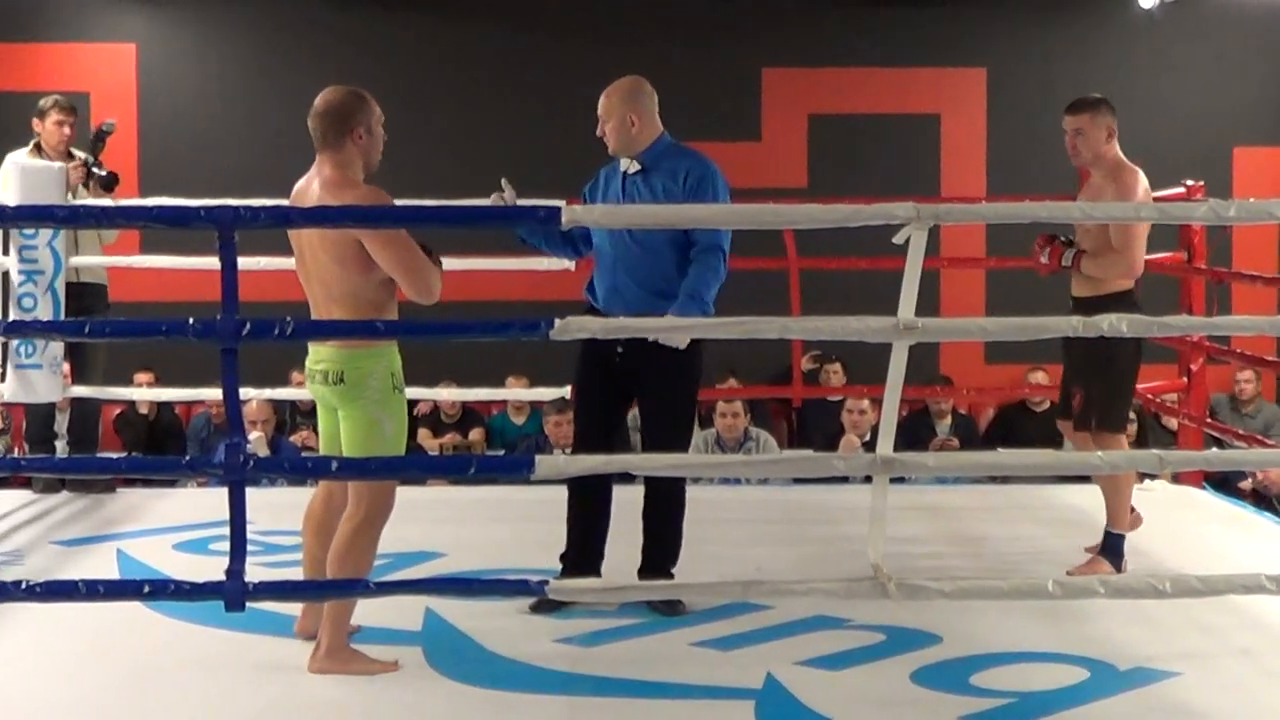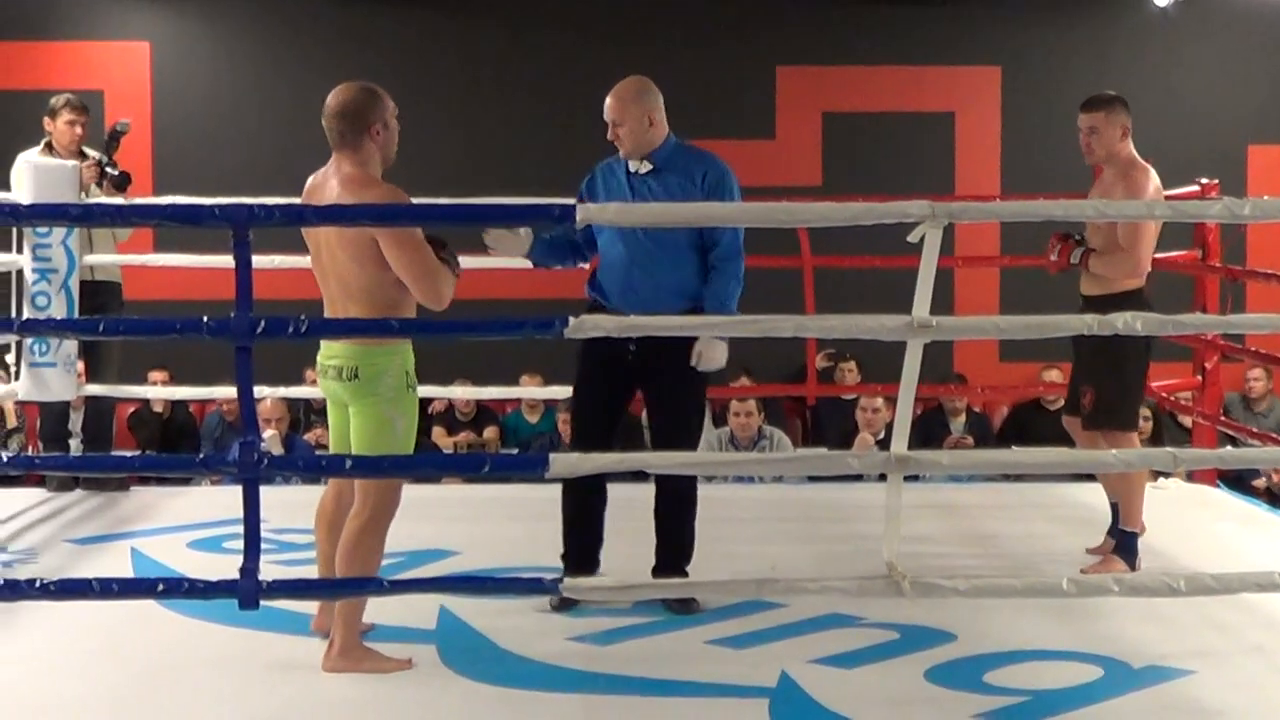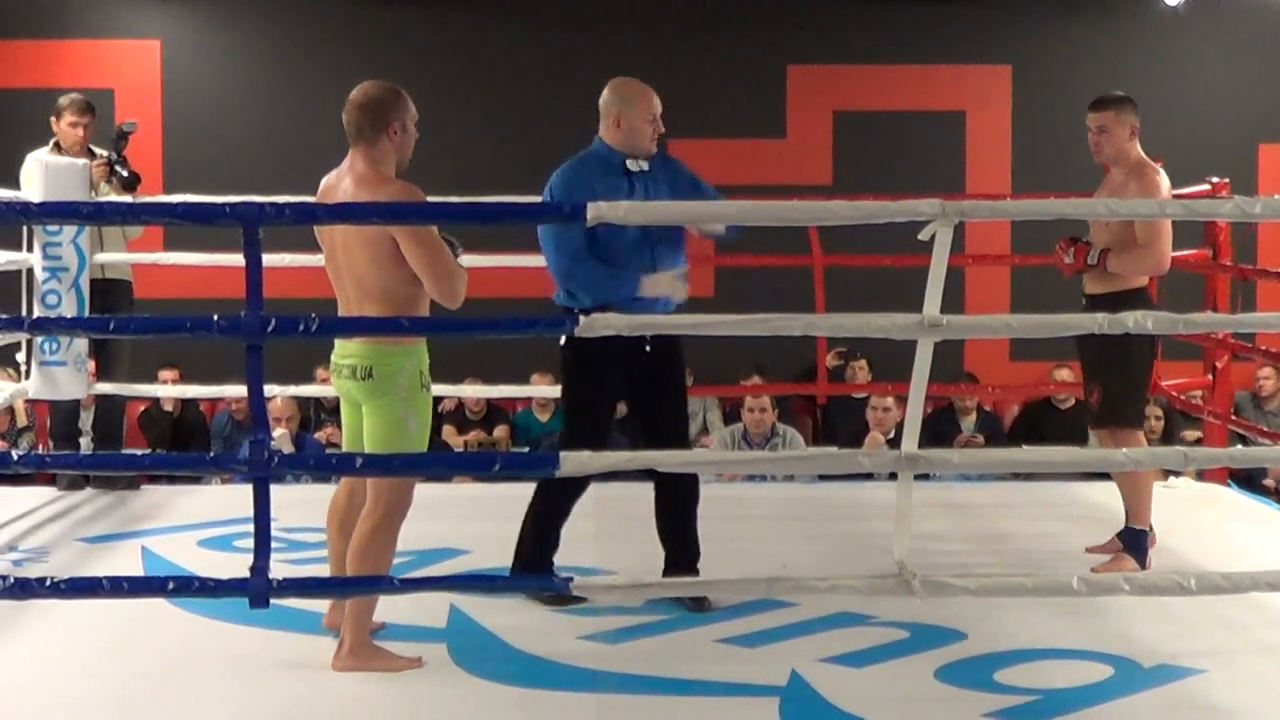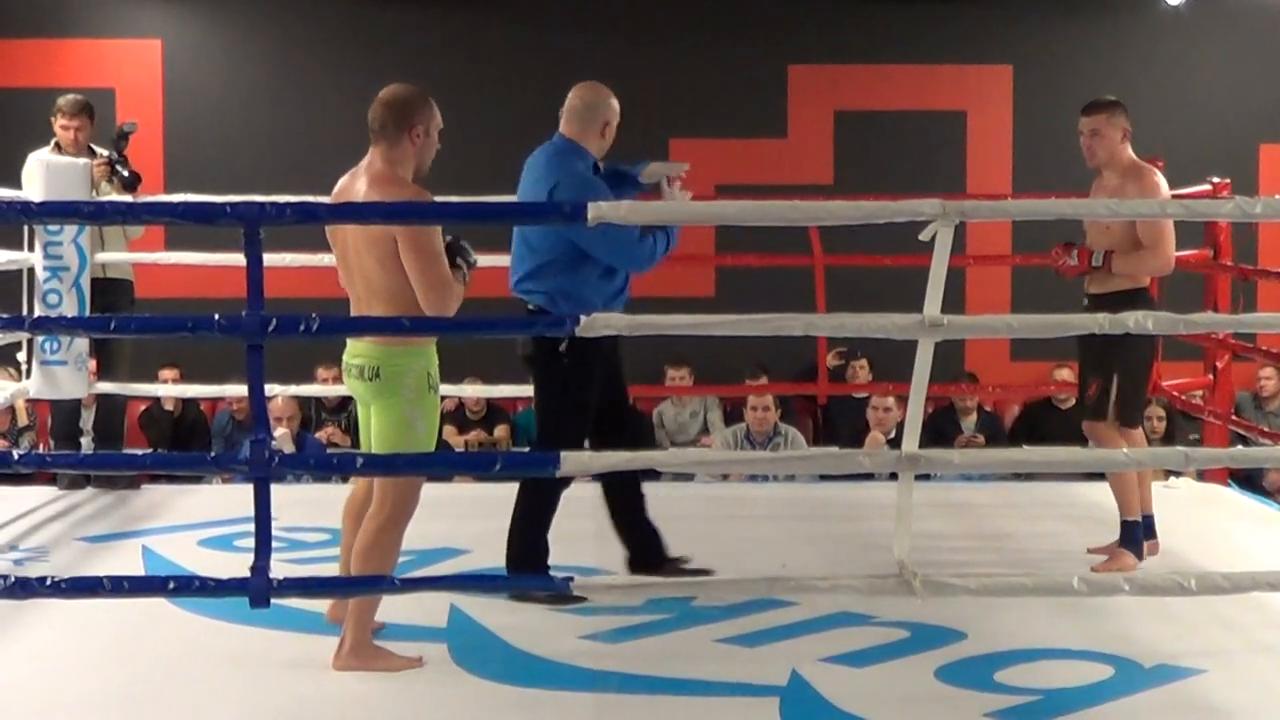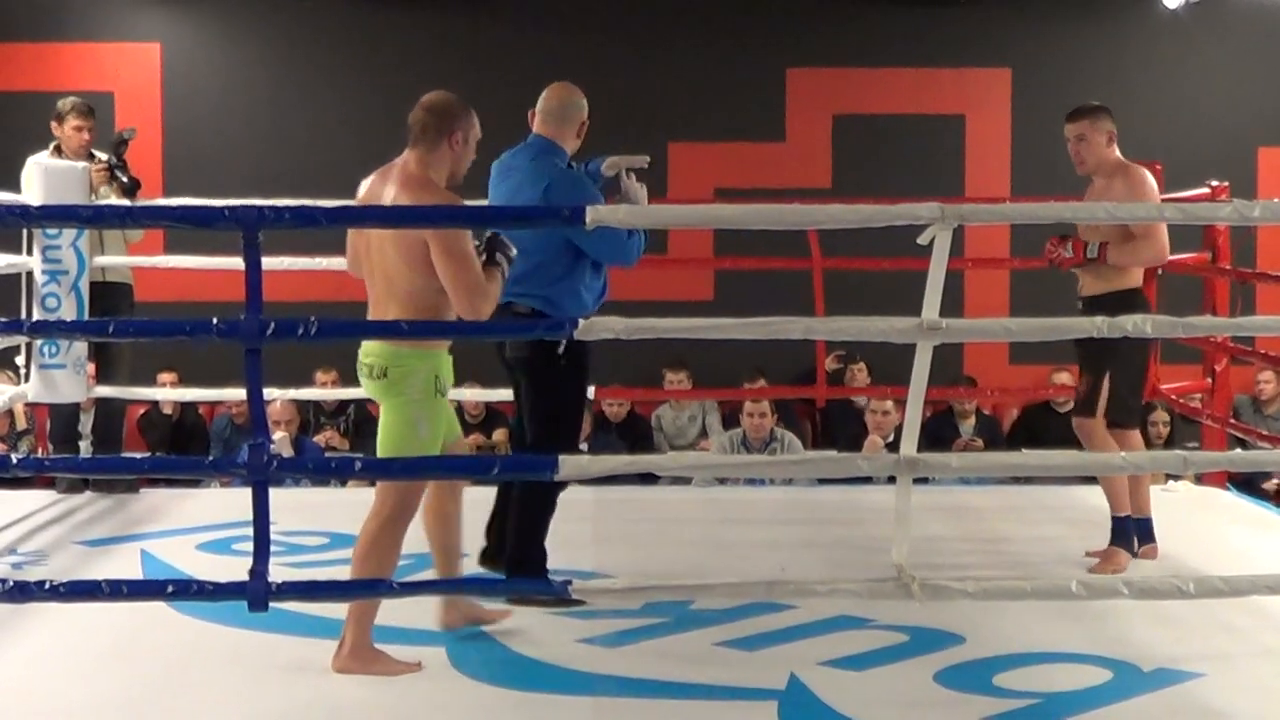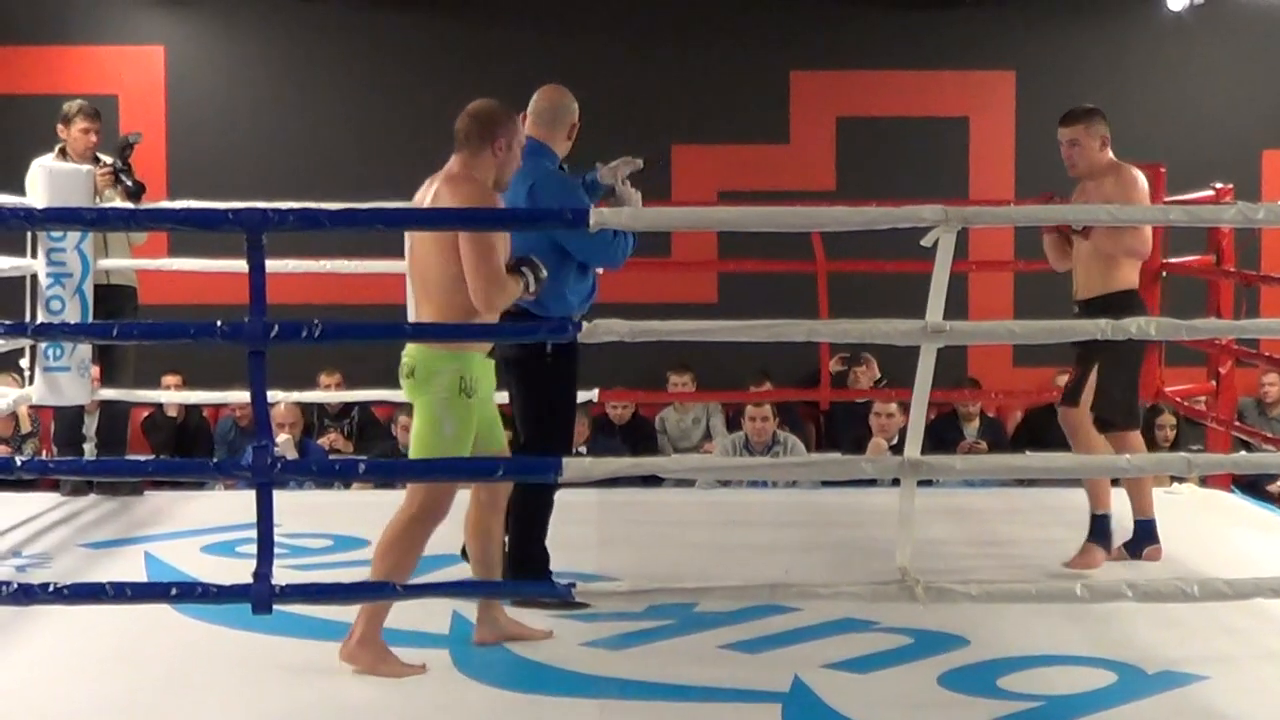
dt=0.3s
person 1, frame 1
left shoulder: (303, 192)
right shoulder: (362, 200)
right elbow: (426, 287)
left wrist: (398, 266)
right wrist: (427, 261)
left hip: (323, 357)
right hip: (366, 364)
left knee: (334, 487)
right knee: (371, 503)
left ankle: (313, 613)
right ankle: (332, 647)
person 1, frame 2
left shoulder: (317, 187)
right shoulder: (383, 200)
right elbow: (434, 295)
left wrist: (418, 253)
right wrist: (447, 261)
left hip: (335, 352)
right hip: (378, 361)
left knee: (343, 485)
right knee: (377, 500)
left ankle: (329, 610)
right ankle: (345, 644)
person 1, frame 3
left shoulder: (330, 188)
right shoulder: (398, 197)
right elbow: (451, 291)
left wrist: (428, 252)
right wrist: (450, 256)
left hip: (349, 351)
right hip: (393, 359)
left knee: (356, 483)
right knee: (388, 500)
left ankle: (341, 607)
right ankle: (355, 644)
person 1, frame 4
left shoulder: (347, 188)
right shoulder: (408, 200)
right elbow: (440, 304)
left wrist: (432, 261)
right wrist: (459, 266)
left hip: (364, 352)
right hip: (402, 362)
left knee: (371, 485)
right knee: (396, 501)
left ankle: (345, 598)
right ankle: (356, 642)
person 1, frame 5
left shoulder: (373, 185)
right shoulder: (438, 204)
right elbow: (475, 307)
right wrist: (496, 262)
left hip: (383, 352)
right hip: (414, 364)
left knee: (451, 471)
right knee: (396, 503)
left ankle: (455, 602)
right ankle: (355, 646)
person 1, frame 6
left shoulder: (434, 189)
right shoulder: (477, 197)
right elbow: (489, 294)
left wrist: (513, 279)
right wrist: (523, 278)
left hip: (452, 361)
right hip: (450, 367)
left knee: (495, 484)
right knee: (427, 503)
left ankle: (492, 617)
right ankle: (365, 636)
person 2, frame 1
left shoulder: (695, 173)
right shoulder: (605, 179)
left elbow: (711, 254)
right elbow: (574, 241)
left wrist: (688, 312)
right wrist: (519, 220)
left hip: (666, 337)
right hip: (603, 334)
left knee: (665, 460)
right knee: (589, 454)
left ankle: (657, 576)
right ankle: (578, 572)
person 2, frame 2
left shoulder: (707, 175)
right shoulder: (602, 178)
left elbow: (727, 258)
right elbow: (578, 246)
left wrist: (715, 328)
right wrist: (530, 246)
left hip: (677, 335)
right hip: (607, 331)
left knee: (675, 458)
right knee: (587, 450)
left ankle: (671, 573)
right ankle: (579, 570)
person 2, frame 3
left shoulder: (669, 172)
right shoulder: (572, 180)
left elbow: (714, 209)
right elbow: (568, 266)
left wrist: (713, 219)
right wrist: (642, 282)
left hip: (657, 336)
right hip: (595, 337)
left knee: (673, 454)
right knee: (578, 455)
left ankle: (681, 569)
right ankle: (532, 567)
person 2, frame 4
left shoulder: (549, 161)
right shoulder: (568, 180)
right elbow: (634, 252)
left wrist: (638, 176)
left hip: (578, 329)
right hip: (562, 336)
left knee: (622, 438)
right knee: (555, 450)
left ankle: (646, 553)
right ankle: (526, 571)
person 2, frame 5
left shoulder: (508, 167)
right shoulder: (561, 181)
right elbow: (621, 250)
left wrist: (600, 171)
right wrist: (635, 206)
left hip: (518, 322)
right hip: (550, 333)
left knee: (533, 443)
right knee: (550, 451)
left ankle: (503, 548)
right ankle: (524, 571)
person 2, frame 6
left shoulder: (513, 174)
right shoulder: (546, 181)
right elbow: (597, 249)
left wrist: (598, 182)
right wrist: (630, 213)
left hip: (511, 325)
right hip: (542, 335)
left knee: (527, 446)
right knee: (543, 454)
left ankle: (497, 555)
right ankle: (524, 575)
person 3, frame 1
left shoulder: (1126, 182)
right shoulder: (1095, 182)
left elbow: (1130, 264)
left wrist: (1068, 258)
right wrist: (1059, 250)
left hip: (1112, 316)
right hip: (1086, 313)
left knee: (1107, 431)
right knee: (1075, 425)
left ankle: (1113, 549)
right ankle: (1124, 510)
person 3, frame 2
left shoulder: (1136, 182)
right shoulder: (1108, 179)
left elbow: (1136, 263)
left wrist: (1075, 257)
right wrist: (1072, 248)
left hip: (1122, 315)
right hip: (1097, 312)
left knee: (1118, 430)
right knee: (1078, 421)
left ankle: (1126, 548)
right ankle: (1122, 517)
person 3, frame 3
left shoulder: (1147, 181)
right shoulder: (1112, 179)
left elbow: (1157, 259)
left wrist: (1091, 257)
right wrist: (1079, 253)
left hip: (1126, 312)
right hip: (1099, 310)
left knee: (1125, 429)
right knee: (1106, 427)
left ankle: (1136, 547)
right ankle: (1137, 526)
person 3, frame 4
left shoulder: (1145, 182)
right shoulder: (1100, 184)
left elbow: (1163, 259)
left wrist: (1094, 260)
right wrist: (1075, 258)
left hip: (1129, 312)
right hip: (1099, 310)
left knee: (1100, 423)
right knee: (1122, 425)
left ankle: (1131, 538)
right ankle: (1143, 529)
person 3, frame 5
left shoulder: (1133, 180)
right shoulder: (1095, 189)
left elbow: (1156, 249)
left wrist: (1090, 252)
right wrist: (1068, 254)
left hip: (1123, 314)
right hip: (1096, 313)
left knee: (1090, 420)
right knee: (1121, 425)
left ankle: (1123, 532)
right ankle: (1141, 534)
person 3, frame 6
left shoulder: (1125, 179)
right shoulder: (1083, 191)
left elbow: (1139, 244)
right elbow: (1061, 261)
left wrist: (1077, 228)
right wrist: (1053, 226)
left hip: (1118, 315)
right hip: (1091, 317)
left knee: (1076, 413)
right knee: (1120, 427)
left ankle: (1099, 531)
right ankle: (1145, 536)
person 4, frame 1
left shoulder: (87, 166)
left elbow: (109, 236)
left wrist: (100, 200)
right wrist: (63, 188)
left hip: (89, 283)
left knee: (91, 378)
person 4, frame 2
left shoulder: (98, 163)
right shoulder: (29, 163)
left elbow: (121, 233)
left wrist: (113, 197)
right wrist: (76, 187)
left hip: (104, 282)
left knee: (105, 377)
person 4, frame 3
left shoulder: (108, 163)
right shoulder: (38, 162)
left elbow: (132, 231)
left wrist: (122, 194)
right wrist: (85, 186)
left hip: (114, 280)
left knee: (115, 375)
person 4, frame 4
left shoulder: (108, 162)
right shoulder: (39, 162)
left elbow: (134, 230)
left wrist: (123, 192)
right wrist: (87, 186)
left hip: (115, 280)
left knee: (116, 374)
right ankle: (68, 465)
person 4, frame 5
left shoulder: (108, 166)
right shoulder: (38, 166)
left elbow: (134, 234)
left wrist: (121, 195)
right wrist: (85, 189)
left hip: (114, 283)
left knee: (115, 379)
right ankle: (66, 469)
person 4, frame 6
left shoulder: (111, 168)
right shoulder: (44, 168)
left elbow: (138, 236)
left wrist: (127, 196)
right wrist: (91, 192)
left hip: (119, 286)
left knee: (119, 381)
